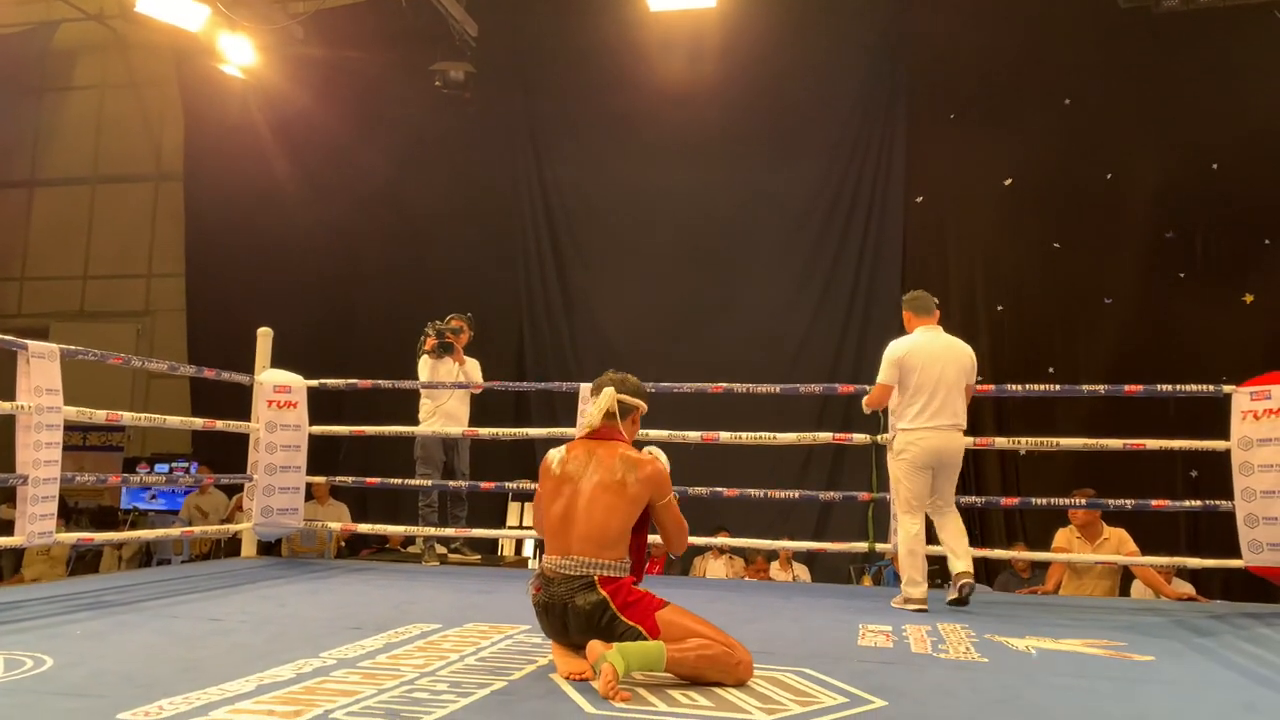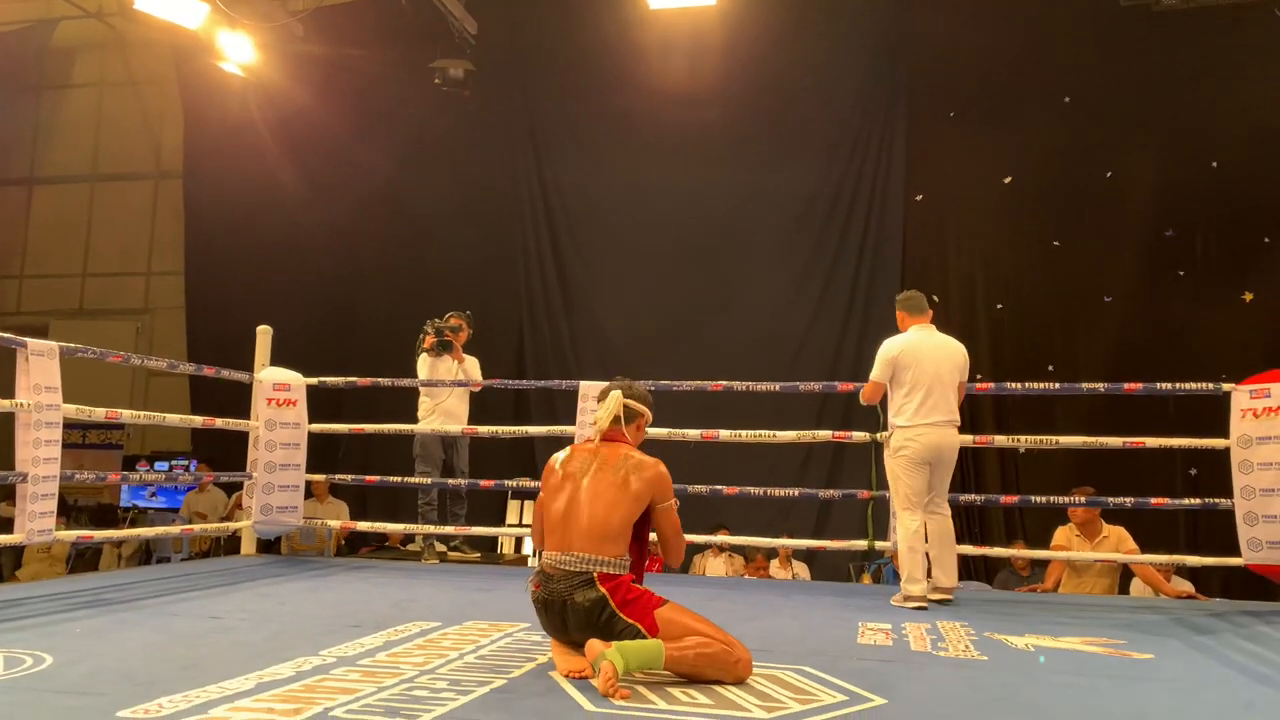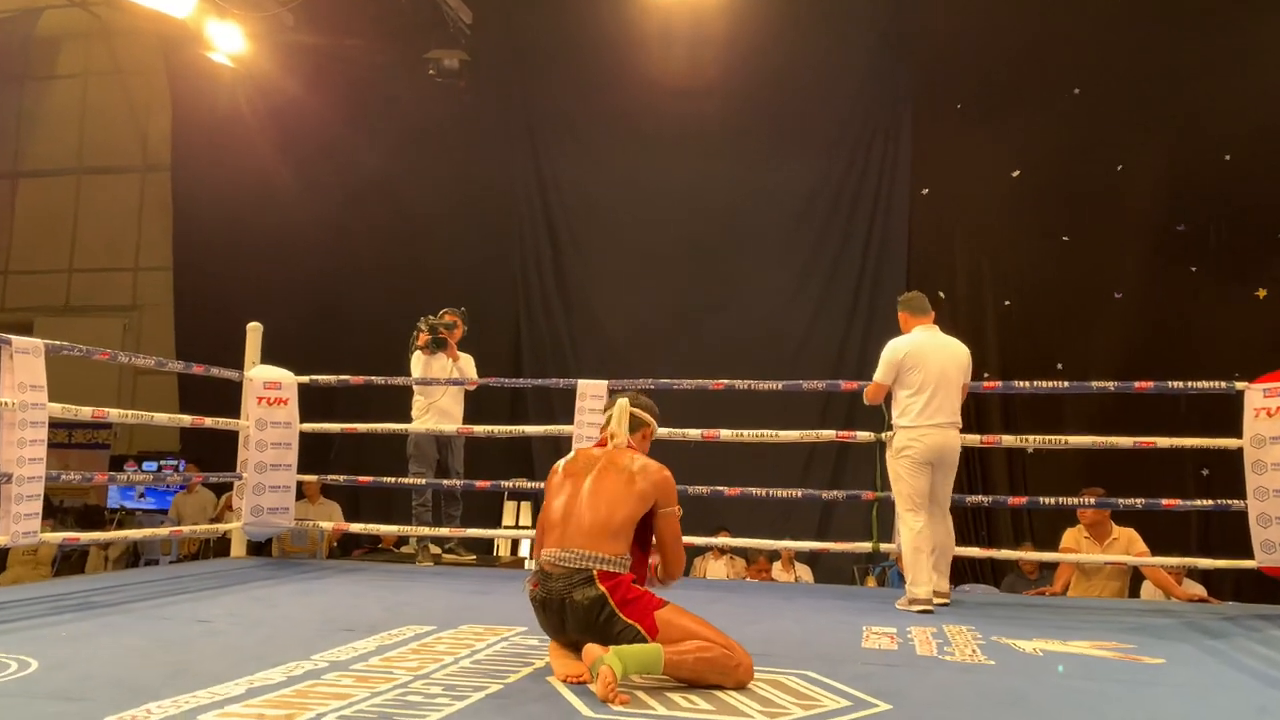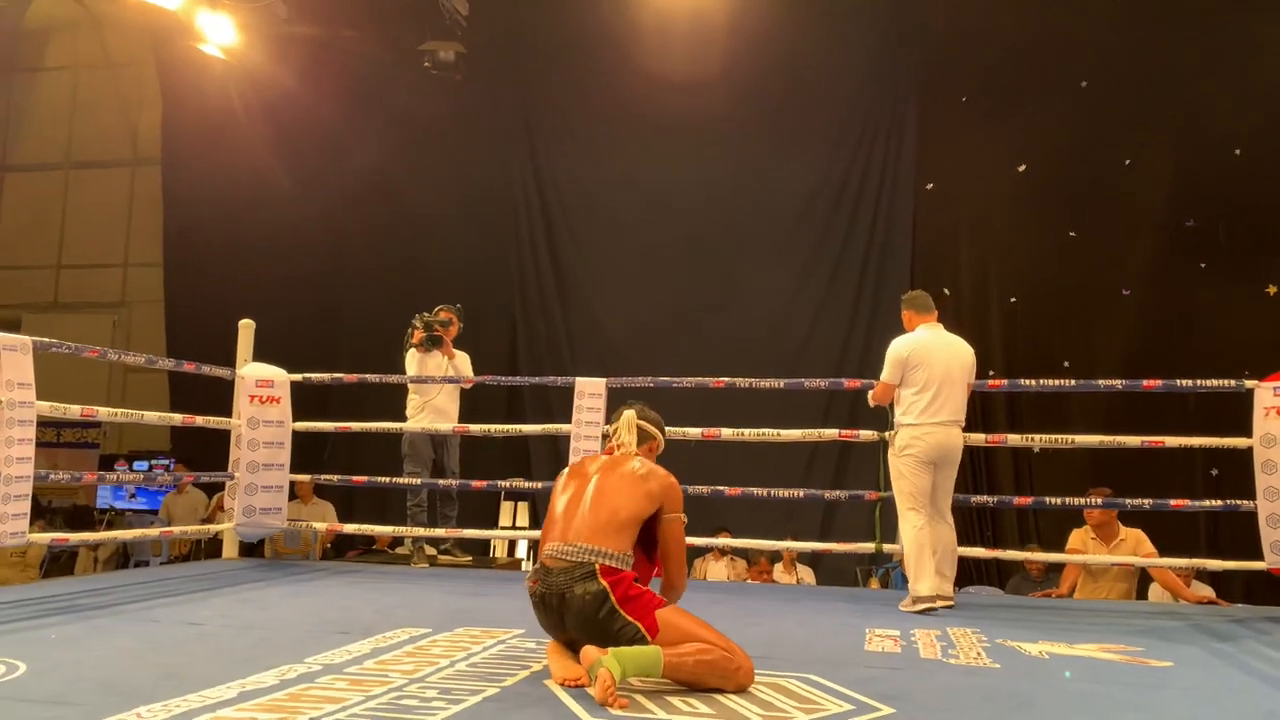
dt=0.1s
person 1, frame 1
left shoulder: (900, 348)
right shoulder: (964, 350)
left elbow: (879, 399)
right elbow: (966, 398)
left wrist: (867, 403)
left hip: (912, 440)
right hip: (952, 439)
left knee: (910, 516)
right knee: (945, 508)
left ankle: (915, 593)
right ankle: (962, 573)
person 1, frame 2
left shoulder: (894, 346)
right shoulder: (956, 348)
left elbow: (871, 395)
right elbow: (958, 395)
left wrist: (863, 395)
left hip: (909, 437)
right hip: (947, 435)
left knee: (909, 513)
right knee: (938, 507)
left ankle: (914, 591)
right ankle: (944, 582)
person 1, frame 3
left shoulder: (899, 346)
right shoulder: (960, 349)
left elbow: (874, 396)
right elbow: (959, 396)
left wrist: (867, 393)
left hip: (912, 438)
right hip: (949, 436)
left knee: (913, 515)
right knee: (940, 512)
left ankle: (919, 594)
right ankle: (940, 587)
person 1, frame 4
left shoulder: (904, 344)
right shoulder: (964, 348)
left elbow: (883, 396)
right elbow: (963, 396)
left wrist: (872, 396)
left hip: (915, 436)
right hip: (951, 435)
left knee: (913, 513)
right knee: (941, 514)
left ankle: (922, 592)
right ankle: (943, 590)
person 2, frame 1
left shoulder: (554, 459)
right shoulder: (646, 466)
right elbow: (678, 545)
left hip: (548, 607)
right hip: (603, 603)
right knee: (739, 665)
left ankle: (572, 645)
right ankle: (621, 655)
person 2, frame 2
left shoulder: (558, 461)
right shoulder: (648, 469)
right elbow: (675, 557)
left hip: (548, 604)
right hip: (603, 602)
right knee: (738, 663)
left ankle: (572, 643)
right ankle: (618, 653)
person 2, frame 3
left shoulder: (563, 465)
right shoulder: (655, 474)
right elbow: (673, 570)
right wrist: (653, 567)
left hip: (546, 604)
right hip: (600, 599)
right knee: (740, 668)
left ankle: (568, 645)
right ankle: (619, 658)
person 2, frame 4
left shoulder: (571, 470)
right shoulder: (661, 479)
right elbow: (675, 579)
right wrist: (662, 603)
left hip: (545, 599)
right hip: (601, 594)
right knee: (739, 671)
left ankle: (568, 647)
right ankle: (616, 661)
person 3, frame 1
left shoulder: (471, 363)
right shoulder: (429, 359)
left elbow: (478, 387)
right elbow: (427, 390)
left wrist: (460, 361)
right wrist: (432, 356)
left hip: (459, 434)
right hip: (431, 431)
left knee: (459, 490)
right knee: (428, 491)
left ankle: (456, 542)
right ankle: (429, 546)
person 3, frame 2
left shoulder: (470, 361)
right shoulder: (428, 357)
left elbow: (477, 385)
right elbow: (426, 389)
left wrist: (459, 359)
right wrist: (431, 355)
right hip: (430, 429)
left knee: (459, 488)
right knee: (428, 489)
left ankle: (456, 540)
right ankle: (428, 544)
person 3, frame 3
left shoulder: (465, 359)
right shoulder: (421, 355)
left elbow: (472, 384)
right elbow: (420, 387)
left wrist: (454, 357)
right wrist: (425, 352)
left hip: (453, 431)
right hip: (424, 429)
left knee: (453, 489)
right knee: (422, 490)
left ankle: (451, 542)
right ankle: (423, 546)
person 3, frame 4
left shoulder: (460, 357)
right shoulder: (416, 352)
left elbow: (468, 382)
right elbow: (415, 386)
left wrist: (450, 354)
right wrist: (420, 350)
left hip: (448, 430)
right hip: (419, 427)
left knee: (449, 488)
right knee: (417, 490)
left ankle: (447, 543)
right ankle: (418, 547)
person 4, frame 1
left shoulder: (1119, 536)
right shoulder: (1064, 535)
left elbow: (1139, 567)
right elbow: (1059, 561)
left wrist: (1172, 593)
right wrist: (1049, 586)
person 4, frame 2
left shoulder: (1118, 534)
right shoulder: (1063, 533)
left elbow: (1139, 564)
right elbow: (1058, 559)
left wrist: (1171, 591)
right wrist: (1048, 584)
person 4, frame 3
left shoulder: (1128, 536)
right shoulder: (1072, 535)
left elbow: (1150, 567)
right elbow: (1068, 562)
left wrist: (1182, 594)
right wrist: (1057, 587)
person 4, frame 4
left shoulder: (1136, 537)
right shoulder: (1079, 536)
left elbow: (1157, 569)
right elbow: (1074, 563)
left wrist: (1190, 596)
right wrist: (1064, 589)
